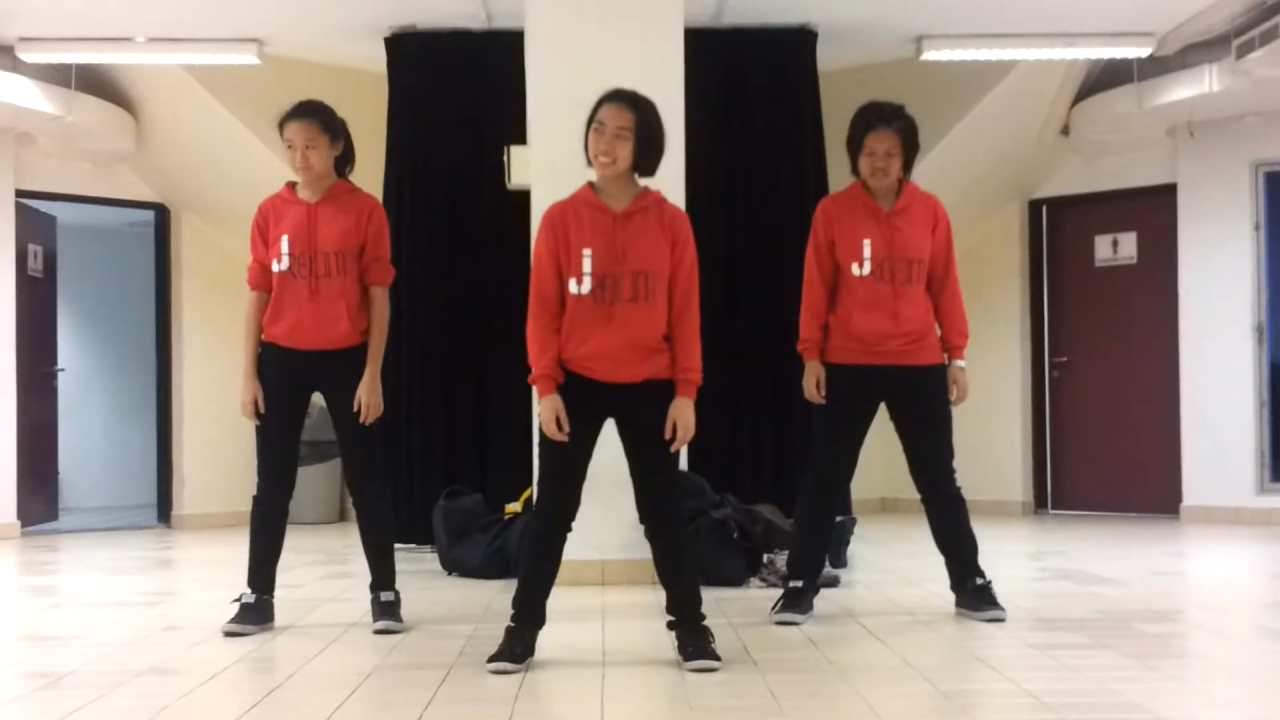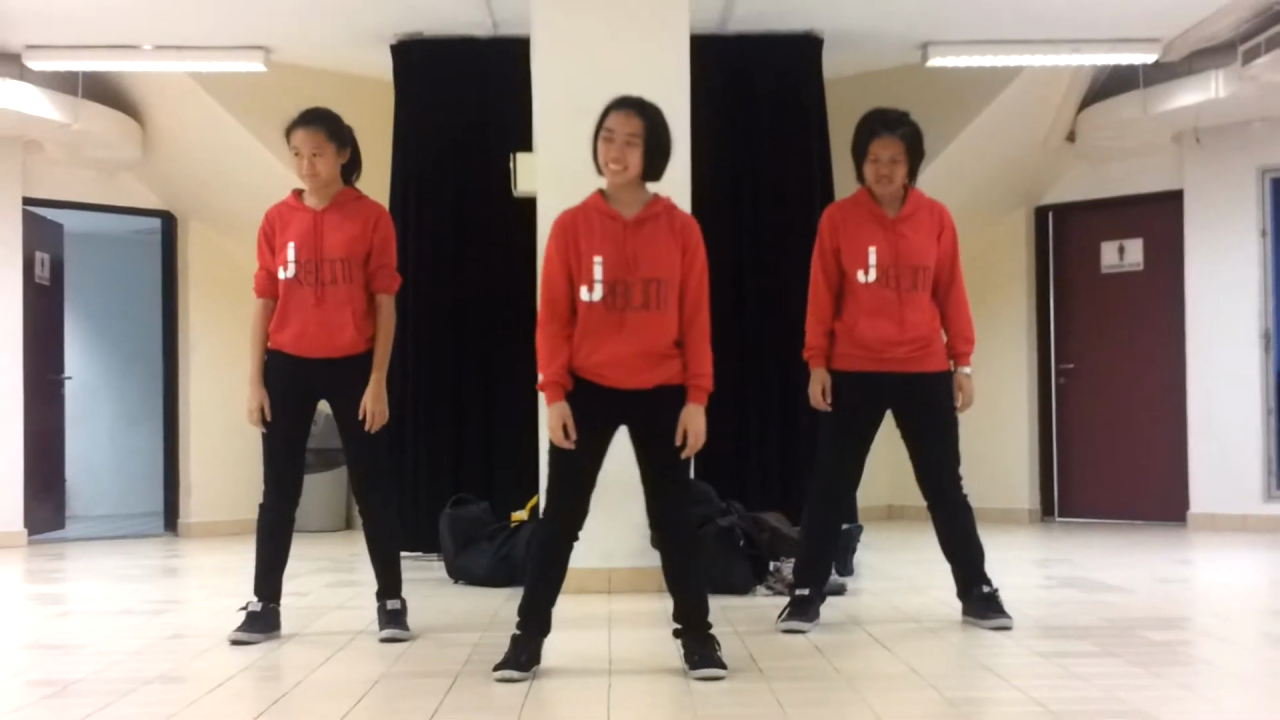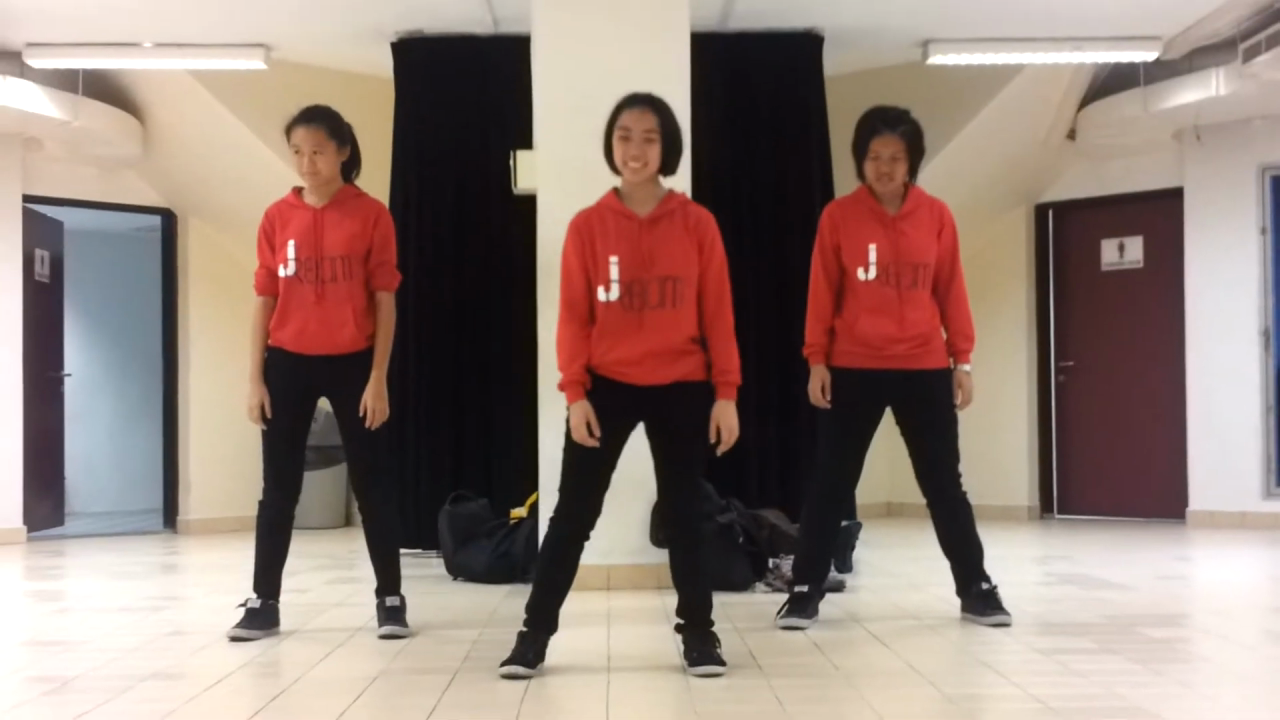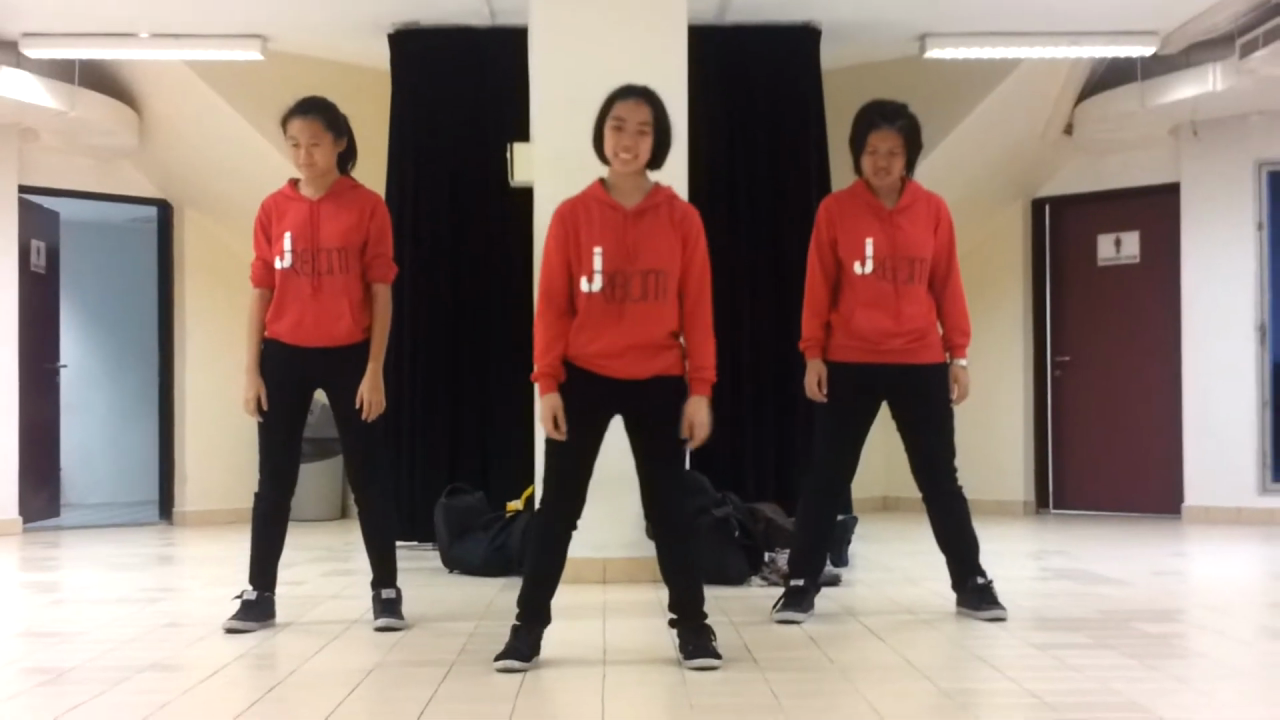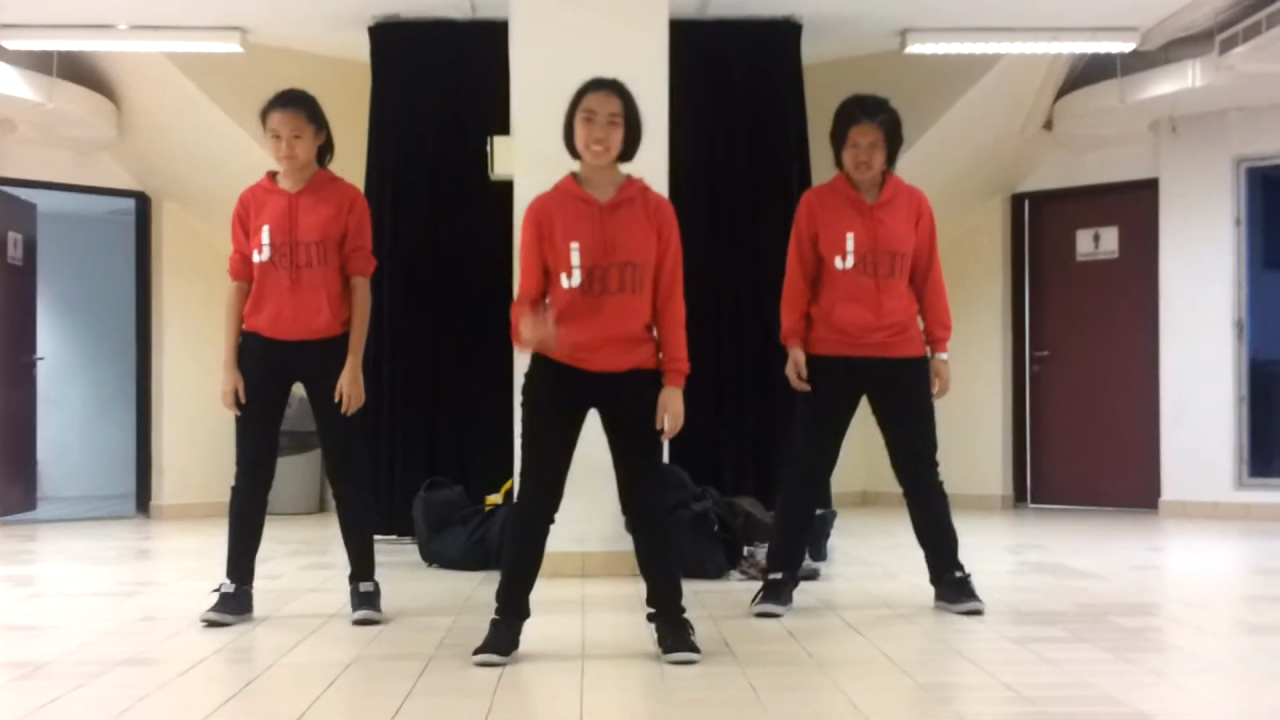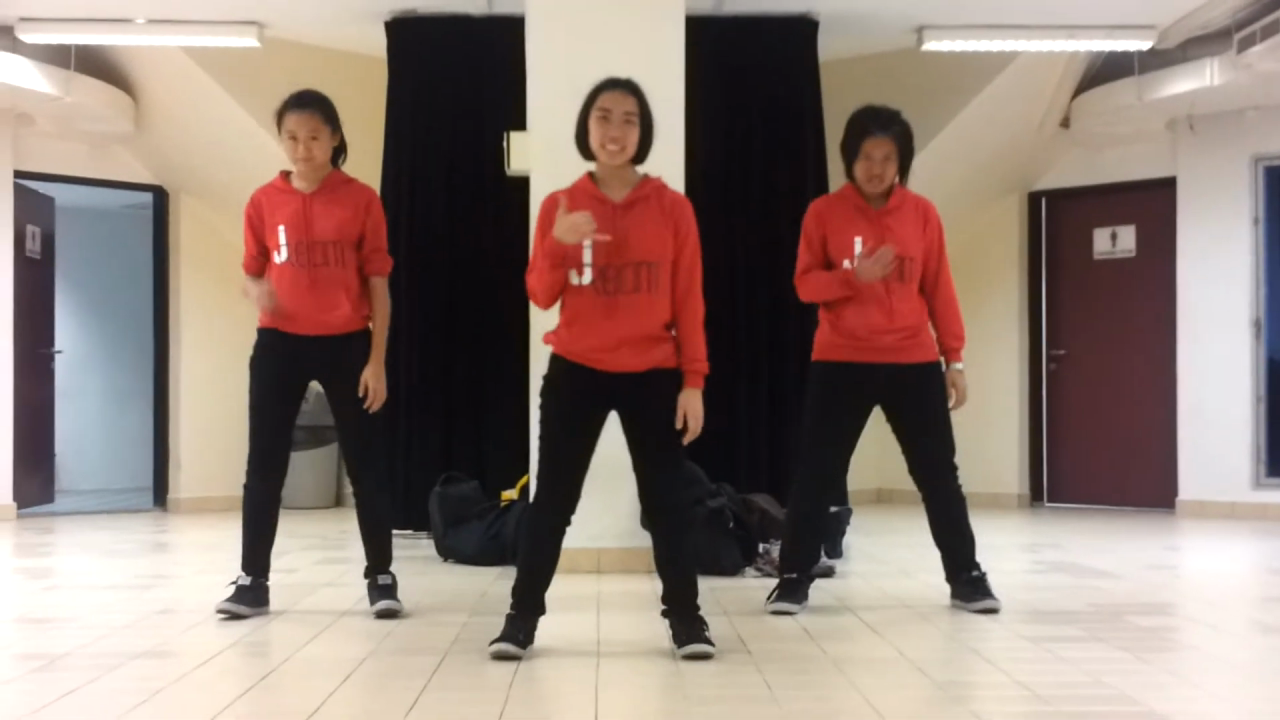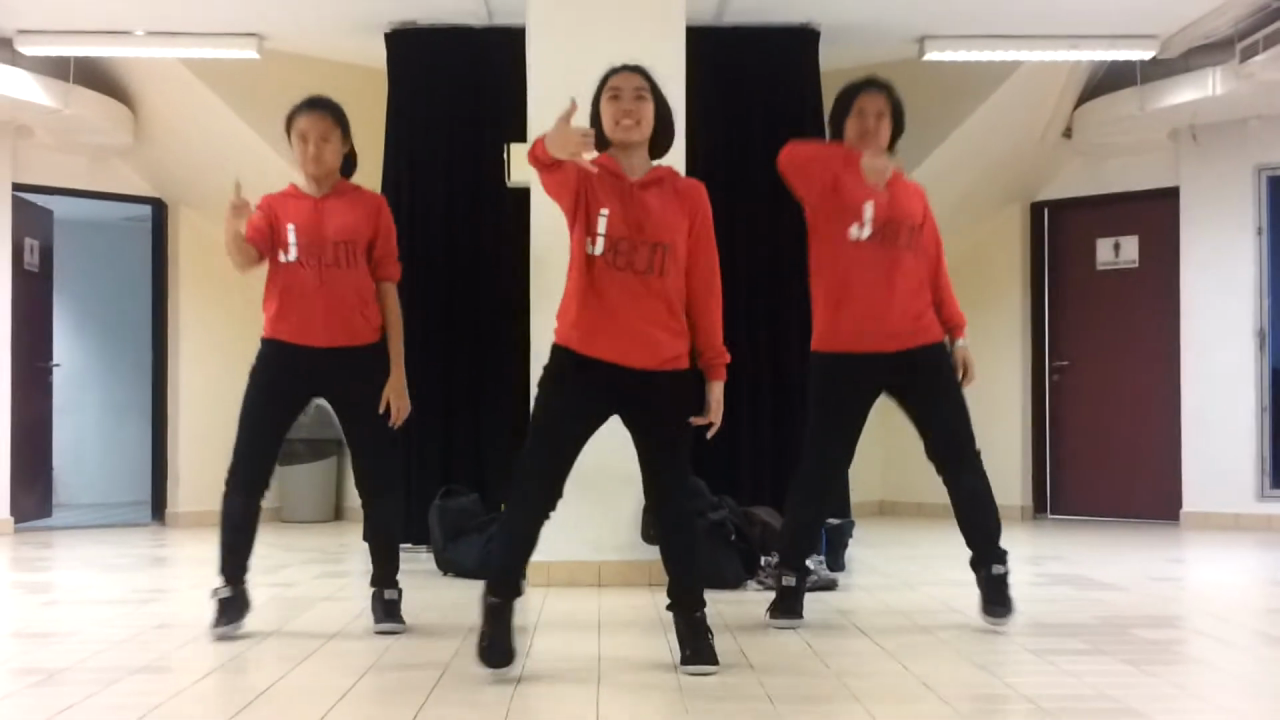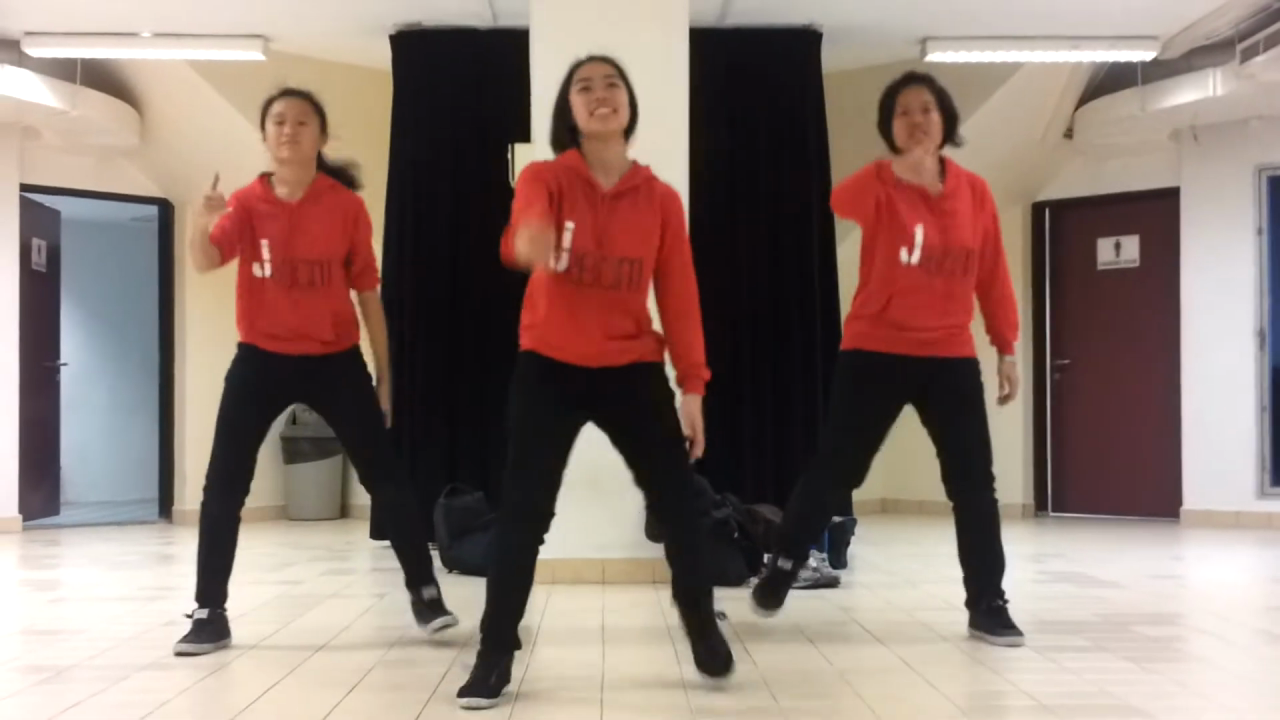
dt=0.3s
person 1, frame 1
left shoulder: (670, 222)
right shoulder: (561, 218)
left elbow: (685, 312)
right elbow: (543, 309)
left wrist: (686, 391)
right wrist: (546, 386)
left hip: (650, 387)
right hip: (575, 384)
left knee: (662, 511)
right knee: (552, 509)
left ankle: (690, 625)
right ankle: (522, 629)
person 1, frame 2
left shoulder: (681, 228)
right shoulder: (571, 225)
left elbow: (695, 318)
right elbow: (554, 316)
left wrist: (697, 397)
right wrist: (555, 393)
left hip: (663, 392)
right hip: (588, 391)
left knee: (673, 516)
right knee: (561, 515)
left ankle: (696, 635)
right ankle: (528, 637)
person 1, frame 3
left shoulder: (696, 224)
right shoulder: (587, 224)
left elbow: (717, 313)
right elbow: (573, 315)
left wrist: (726, 392)
right wrist: (575, 391)
left hip: (681, 389)
right hip: (606, 387)
left knee: (683, 513)
right knee: (574, 511)
left ankle: (698, 631)
right ankle: (535, 633)
person 1, frame 4
left shoulder: (681, 218)
right shoulder: (572, 214)
left elbow: (697, 308)
right elbow: (552, 306)
left wrist: (700, 389)
right wrist: (548, 383)
left hip: (659, 382)
right hip: (583, 380)
left knee: (669, 507)
right knee: (558, 505)
left ankle: (692, 624)
right ankle: (528, 626)
person 1, frame 5
left shoulder: (655, 209)
right shoulder: (544, 209)
left elbow: (669, 300)
right elbow: (527, 297)
left wrist: (674, 379)
right wrist: (525, 327)
left hip: (634, 374)
right hip: (557, 372)
left knee: (645, 500)
right knee: (536, 497)
left ankle: (670, 618)
right ankle: (507, 619)
person 1, frame 6
left shoulder: (672, 208)
right shoulder: (560, 207)
left elbow: (689, 301)
right elbow: (542, 296)
left wrist: (693, 381)
right wrist: (559, 247)
left hip: (653, 376)
right hip: (575, 372)
left knee: (666, 499)
right knee: (553, 496)
left ankle: (684, 614)
right ankle: (523, 613)
person 1, frame 7
left shoulder: (688, 195)
right shoulder: (582, 175)
left elbow: (704, 285)
right elbow: (552, 175)
left wrist: (716, 370)
right wrist: (551, 148)
left hip: (664, 374)
right hip: (580, 363)
left knee: (672, 503)
right knee: (533, 489)
left ankle: (692, 621)
right ankle: (499, 607)
person 1, frame 8
left shoulder: (661, 199)
right shoulder: (544, 179)
left elbow: (678, 292)
right elbow: (521, 230)
left wrist: (695, 384)
right wrist: (527, 242)
left hip: (632, 371)
right hip: (548, 368)
left knee: (678, 500)
right knee: (523, 513)
left ankle: (701, 624)
right ankle: (494, 655)
person 2, frame 1
left shoulder: (364, 210)
right shoulder: (270, 213)
left elbow: (378, 297)
right elbow: (258, 297)
left wrist: (372, 373)
right wrist: (249, 373)
left hip: (345, 359)
right hip: (282, 359)
left knee: (363, 478)
right knee: (272, 482)
left ankle: (385, 593)
right ankle: (258, 598)
person 2, frame 2
left shoulder: (371, 218)
right shoulder: (276, 219)
left elbow: (384, 303)
right elbow: (265, 304)
left wrist: (378, 381)
right wrist: (255, 380)
left hip: (351, 365)
right hip: (288, 366)
left knee: (369, 485)
right knee: (278, 489)
left ankle: (391, 602)
right ankle: (264, 606)
person 2, frame 3
left shoulder: (371, 215)
right shoulder: (277, 217)
left elbow: (385, 301)
right elbow: (265, 301)
left wrist: (379, 378)
right wrist: (255, 378)
left hip: (352, 364)
right hip: (289, 364)
left knee: (369, 483)
right knee: (278, 487)
left ankle: (390, 599)
right ankle: (264, 603)
person 2, frame 4
left shoulder: (367, 207)
right shoulder: (273, 209)
left elbow: (381, 293)
right elbow: (261, 293)
left wrist: (375, 370)
right wrist: (251, 370)
left hip: (348, 355)
right hip: (285, 355)
left knee: (365, 476)
right knee: (274, 479)
left ankle: (386, 591)
right ankle: (259, 595)
person 2, frame 5
left shoulder: (346, 200)
right shoulder: (251, 203)
left elbow: (360, 286)
right elbow: (239, 287)
left wrist: (354, 364)
right wrist: (229, 364)
left hip: (327, 349)
right hip: (262, 349)
left knee: (344, 469)
right knee: (252, 472)
left ankle: (364, 585)
right ankle: (236, 588)
person 2, frame 6
left shoulder: (361, 201)
right shoulder: (263, 202)
left elbow: (378, 285)
right elbow: (251, 276)
left wrist: (378, 360)
right wrist: (257, 292)
left hip: (346, 346)
right hip: (279, 345)
left knee: (364, 465)
right knee: (264, 466)
left ankle: (381, 577)
right ankle: (253, 580)
person 2, frame 7
left shoulder: (369, 207)
right shoulder: (274, 208)
left elbow: (389, 292)
right elbow: (243, 260)
left wrist: (398, 372)
right wrist: (233, 227)
left hip: (358, 356)
right hip: (284, 354)
left knee: (377, 482)
right knee: (245, 476)
left ankle: (386, 592)
right ankle: (232, 589)
person 2, frame 8
left shoulder: (347, 207)
right shoulder: (247, 202)
left elbow: (368, 294)
right elbow: (203, 261)
left wrist: (384, 377)
right wrist: (202, 224)
left hip: (335, 361)
right hip: (262, 360)
left knee: (384, 479)
right knee: (222, 485)
left ankle: (425, 592)
right ankle: (209, 613)
person 3, frame 1
left shoulder: (930, 211)
right shoulder: (832, 211)
left elbow: (944, 285)
right elbow: (817, 287)
left wrist: (956, 354)
right wrist: (811, 355)
left hip: (919, 365)
right hip: (847, 365)
left knee: (938, 480)
right knee: (825, 478)
left ankle: (970, 584)
right ankle: (800, 586)
person 3, frame 2
left shoulder: (936, 217)
right shoulder: (838, 218)
left elbow: (950, 291)
right elbow: (822, 294)
left wrist: (962, 361)
right wrist: (817, 362)
left hip: (925, 371)
right hip: (853, 372)
left knee: (944, 486)
right knee: (830, 485)
left ankle: (977, 592)
right ankle: (806, 594)
person 3, frame 3
left shoulder: (936, 215)
right shoulder: (838, 216)
left elbow: (950, 289)
right elbow: (823, 292)
left wrist: (962, 358)
right wrist: (816, 359)
left hip: (925, 369)
right hip: (853, 369)
left knee: (943, 483)
right knee: (830, 482)
left ankle: (976, 589)
right ankle: (805, 591)
person 3, frame 4
left shoulder: (933, 210)
right shoulder: (835, 210)
left elbow: (947, 284)
right elbow: (819, 286)
left wrist: (958, 353)
right wrist: (813, 353)
left hip: (921, 363)
right hip: (850, 363)
left knee: (939, 477)
right knee: (827, 476)
left ankle: (971, 583)
right ankle: (801, 585)
person 3, frame 5
left shoulder: (914, 204)
right shoulder: (816, 204)
left elbow: (928, 278)
right elbow: (798, 280)
left wrist: (939, 346)
right wrist: (793, 342)
left hip: (902, 357)
right hip: (831, 357)
left knee: (919, 470)
right knee: (807, 469)
left ankle: (949, 577)
right ankle: (779, 578)
person 3, frame 6
left shoulder: (922, 214)
right shoulder: (824, 213)
left elbow: (938, 288)
right elbow: (805, 281)
left wrist: (954, 356)
right wrist: (852, 276)
left hip: (914, 362)
right hip: (840, 363)
left knee: (937, 472)
right knee: (816, 472)
left ankle: (966, 575)
right ankle: (793, 576)
person 3, frame 7
left shoulder: (911, 191)
right shoulder: (824, 183)
left elbow: (934, 268)
right elbow: (790, 159)
left wrist: (957, 333)
right wrist: (857, 161)
left hip: (919, 345)
right hip: (842, 349)
left knee: (960, 458)
right knee: (821, 468)
left ankle: (991, 569)
right ankle: (791, 581)
person 3, frame 8
left shoulder: (975, 191)
right shoulder: (881, 184)
left elbow: (993, 275)
right elbow: (846, 203)
left wrist: (1006, 348)
right wrist: (899, 170)
left hip: (951, 359)
right hip: (874, 352)
left knee: (974, 481)
right knee: (836, 469)
left ankle: (987, 603)
right ankle: (785, 562)
